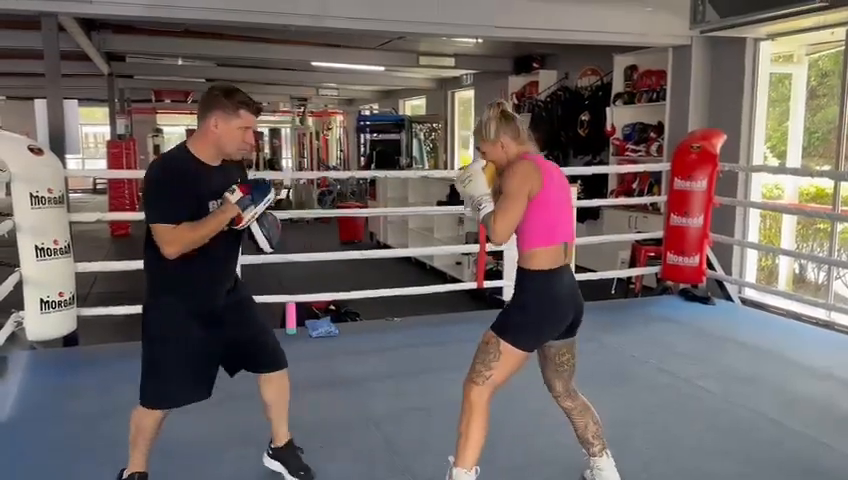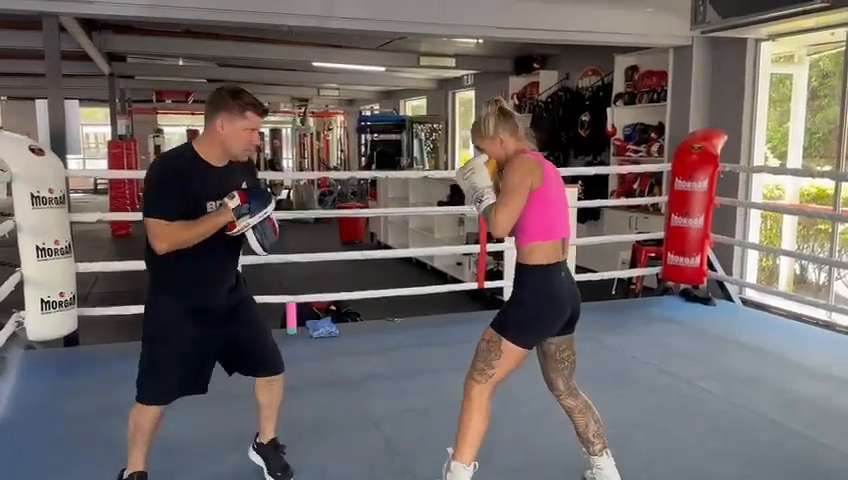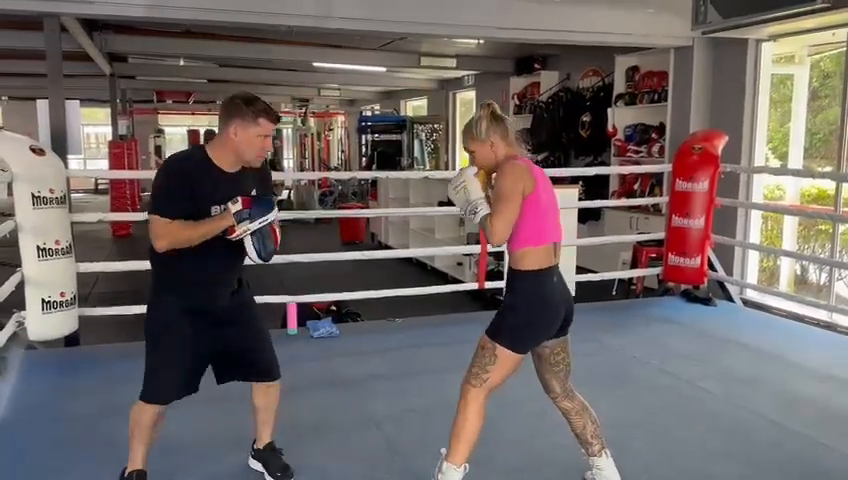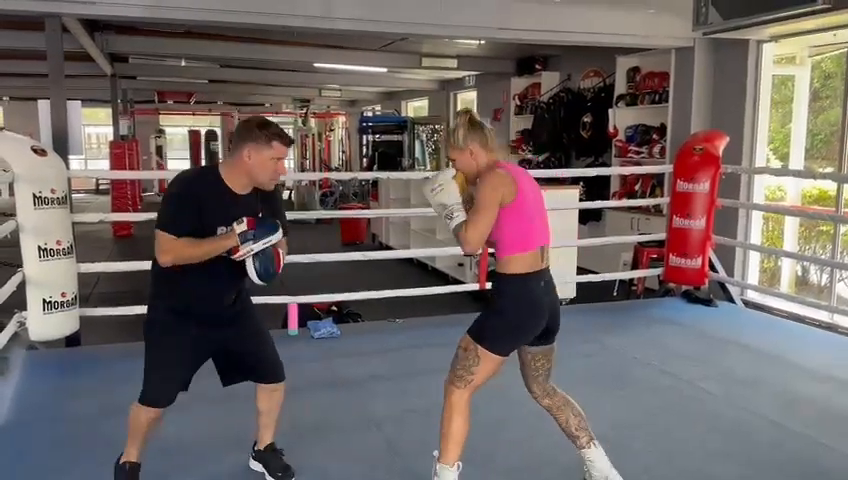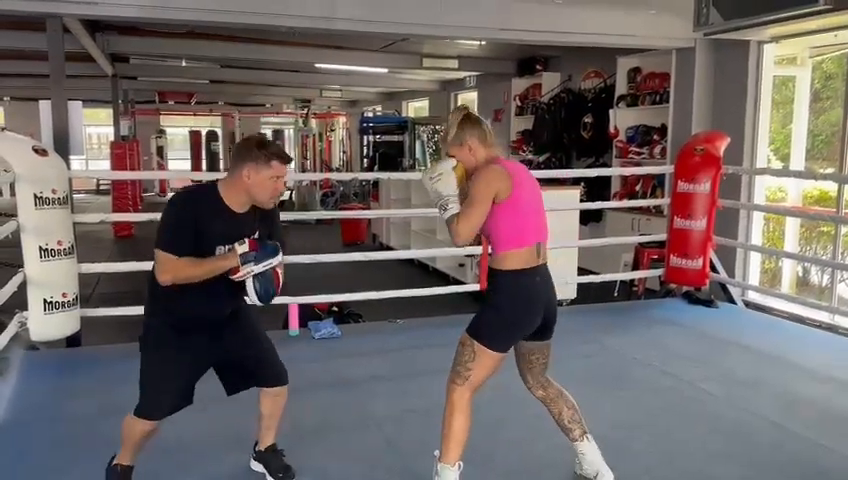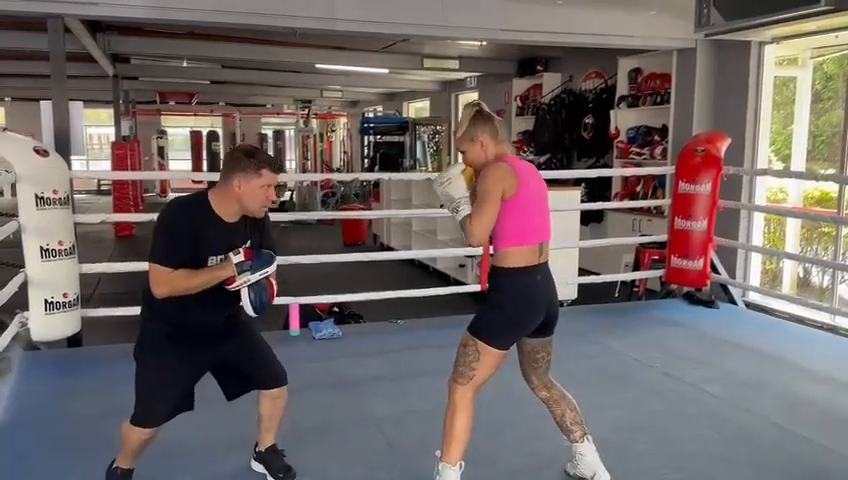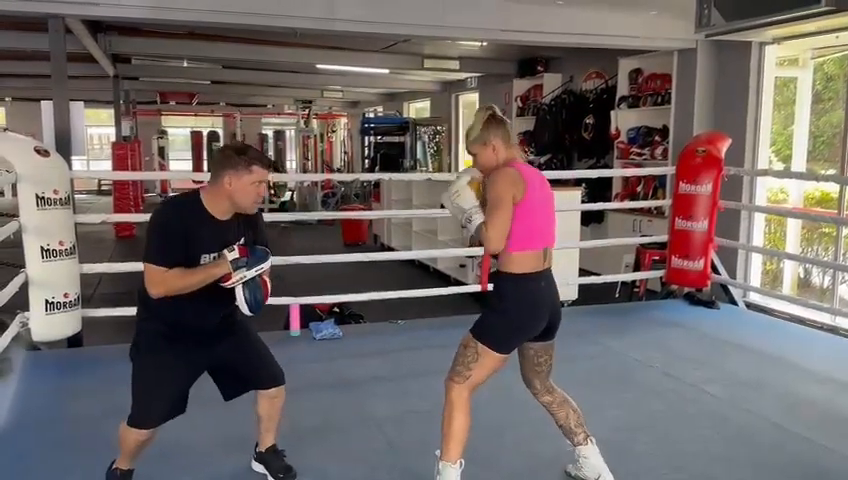
dt=0.1s
person 1, frame 1
left shoulder: (521, 170)
right shoulder: (551, 171)
left elbow: (499, 233)
left wrist: (479, 195)
right wrist: (490, 196)
left hip: (537, 296)
right hip: (565, 292)
left knee: (476, 389)
right knee: (563, 391)
person 1, frame 2
left shoulder: (521, 165)
right shoulder: (545, 167)
left elbow: (499, 226)
left wrist: (480, 189)
right wrist: (490, 189)
left hip: (536, 292)
right hip: (563, 289)
left knee: (478, 387)
right knee: (564, 389)
person 1, frame 3
left shoulder: (513, 173)
right shoulder: (533, 172)
left elbow: (497, 235)
left wrist: (473, 199)
right wrist: (483, 197)
left hip: (528, 296)
right hip: (556, 293)
left knee: (474, 390)
right knee: (560, 391)
person 1, frame 4
left shoulder: (494, 180)
right shoulder: (521, 176)
left elbow: (471, 243)
left wrist: (450, 205)
right wrist: (467, 203)
left hip: (514, 299)
right hip: (544, 295)
left knee: (458, 390)
right knee: (542, 389)
person 1, frame 5
left shoulder: (488, 175)
right shoulder: (521, 173)
left elbow: (462, 235)
left wrist: (446, 195)
right wrist: (460, 194)
left hip: (510, 295)
right hip: (542, 290)
left knee: (459, 390)
right knee: (538, 382)
person 1, frame 6
left shoulder: (495, 172)
right shoulder: (529, 171)
left elbow: (477, 234)
left wrist: (456, 197)
right wrist: (473, 194)
left hip: (512, 293)
right hip: (543, 289)
left knee: (461, 389)
right knee: (541, 381)
person 1, frame 7
left shoulder: (505, 176)
right shoulder: (535, 177)
left elbow: (493, 242)
left wrist: (469, 207)
right wrist: (482, 197)
left hip: (516, 298)
right hip: (546, 296)
left knee: (457, 387)
right knee: (542, 387)
person 2, frame 1
left shoulder: (232, 166)
right shoulder: (168, 171)
right elbow: (171, 245)
right wrist: (229, 211)
left hip: (227, 295)
right hip: (176, 305)
left knee: (274, 365)
right knee: (159, 397)
left ankle: (281, 448)
person 2, frame 2
left shoulder: (243, 167)
right shoulder: (170, 169)
left elbow: (254, 216)
right elbow: (162, 240)
left wrist: (259, 223)
right wrist: (226, 215)
left hip: (229, 293)
right hip: (176, 303)
left knee: (271, 369)
right knee: (154, 393)
left ankle: (265, 444)
person 2, frame 3
left shoulder: (257, 175)
right shoulder: (181, 169)
left elbow: (266, 226)
right elbow: (162, 238)
right wrist: (226, 220)
left hip: (231, 297)
right hip: (178, 304)
left knee: (268, 374)
right knee: (158, 394)
left ankle: (263, 449)
person 2, frame 4
left shoulder: (267, 194)
right shoulder: (190, 188)
left elbow: (274, 242)
right elbow: (167, 253)
right wrist: (231, 240)
left hip: (230, 304)
right hip: (177, 310)
left knee: (273, 377)
right knee: (155, 397)
left ankle: (264, 449)
person 2, frame 5
left shoulder: (265, 212)
right shoulder: (188, 206)
left elbow: (271, 263)
right elbow: (166, 272)
right wrist: (231, 261)
left hip: (229, 316)
right hip: (174, 324)
left knee: (276, 381)
right knee: (151, 412)
left ankle: (265, 451)
person 2, frame 6
left shoulder: (256, 220)
right shoulder: (181, 216)
right elbow: (161, 285)
left wrist: (261, 284)
right wrist: (226, 270)
left hip: (226, 322)
right hip: (169, 331)
left knee: (275, 383)
right knee: (148, 419)
left ankle: (265, 452)
person 2, frame 7
left shoulder: (249, 218)
right shoulder: (173, 216)
right elbow: (157, 285)
right wrist: (222, 267)
left hip: (222, 321)
right hip: (165, 332)
left knee: (272, 383)
right knee: (144, 420)
left ankle: (266, 453)
